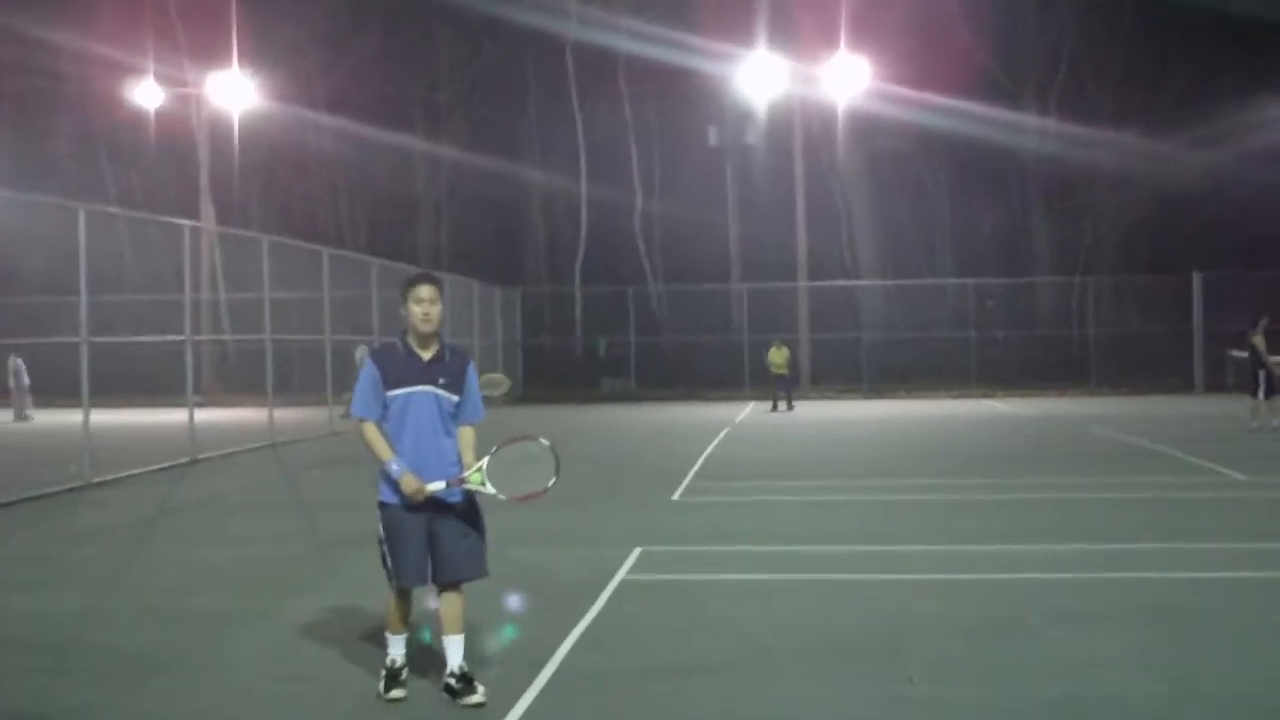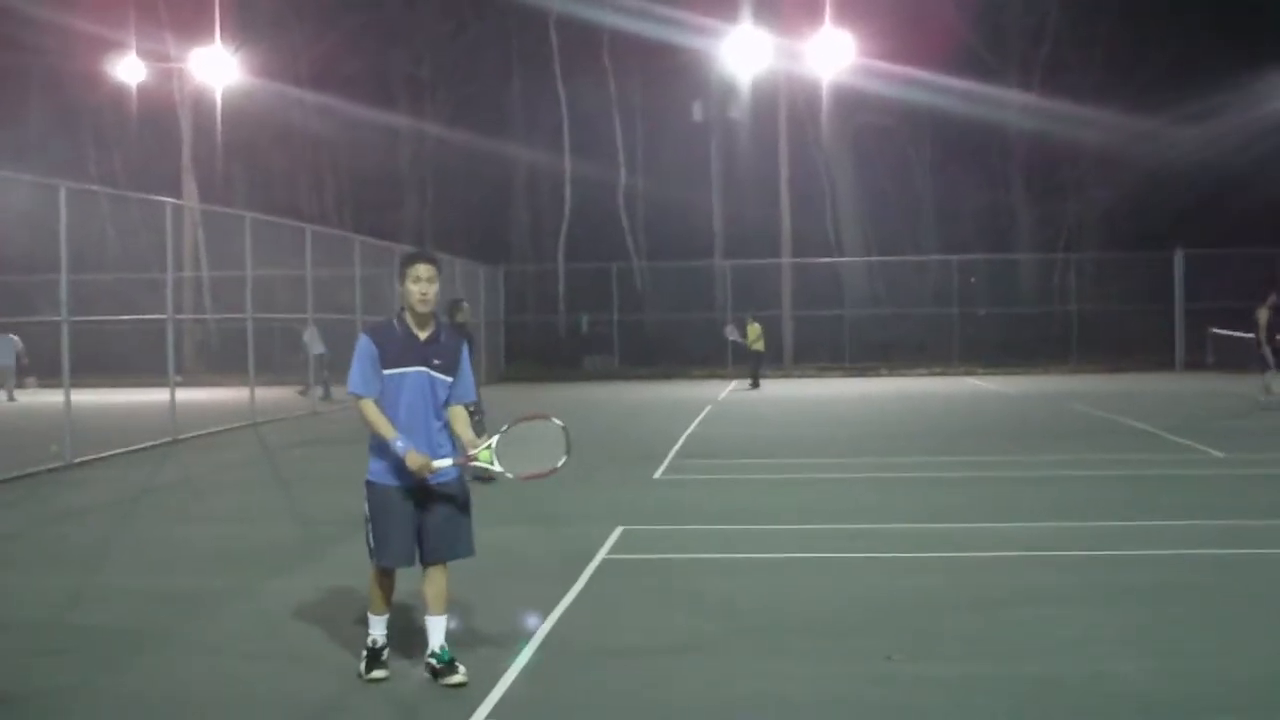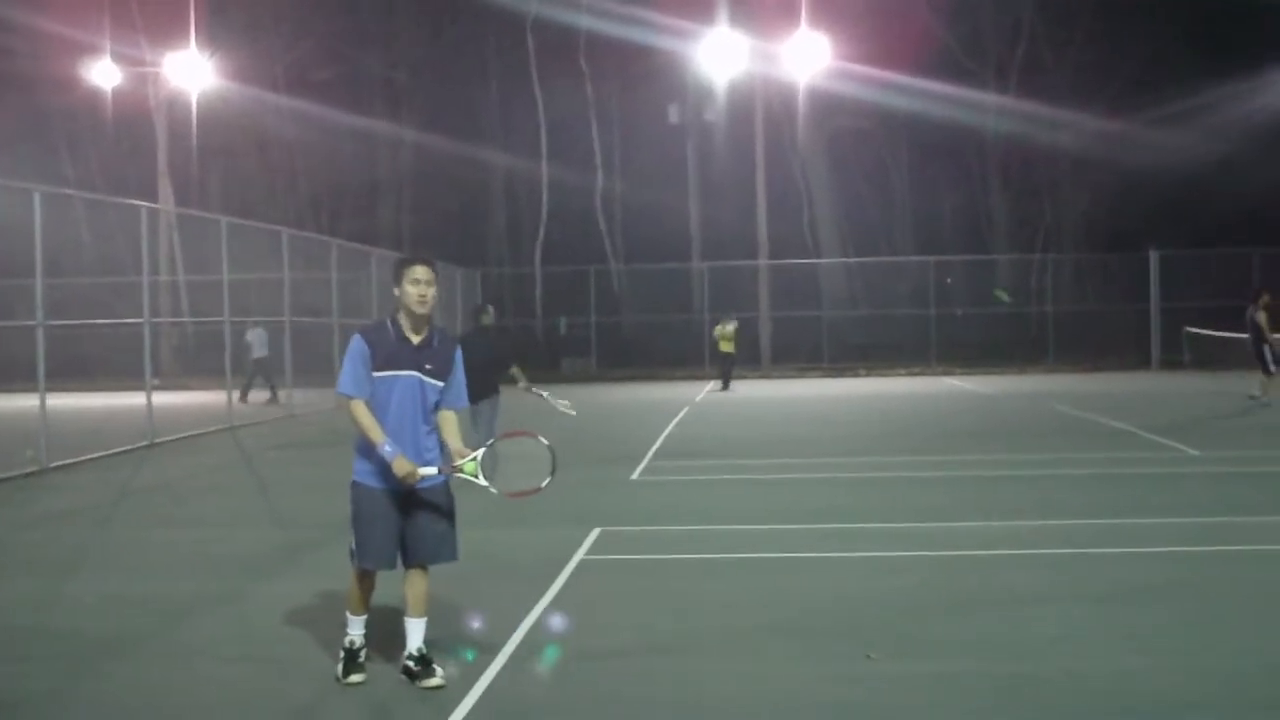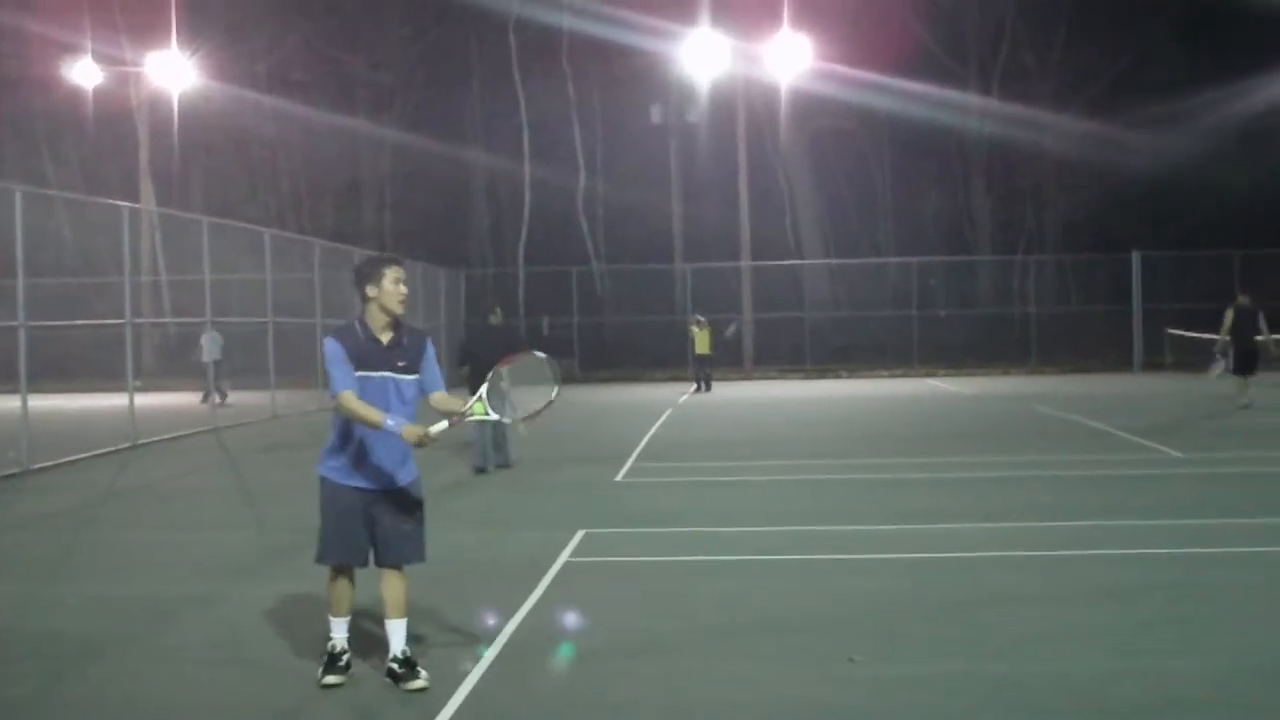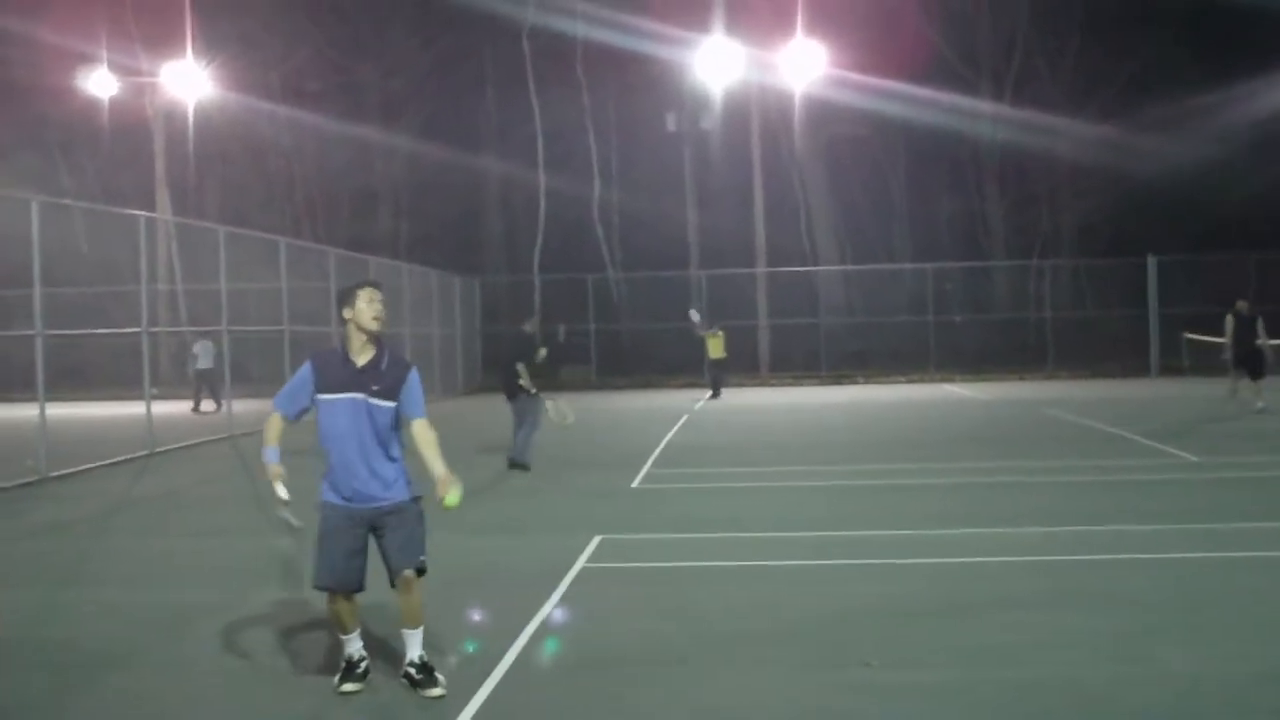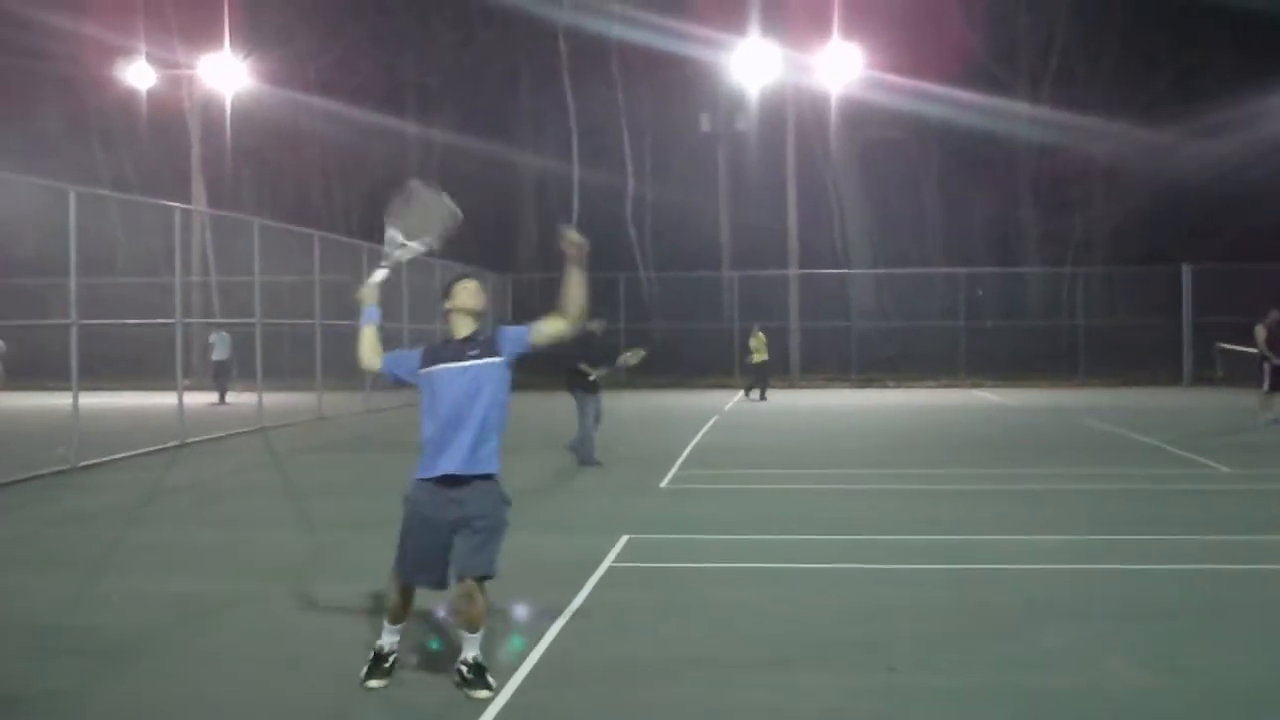
dt=0.7s
person 1, frame 1
left shoulder: (460, 364)
right shoulder: (380, 362)
left elbow: (465, 424)
right elbow: (367, 424)
left wrist: (470, 464)
right wrist: (399, 471)
left hip: (453, 493)
right hip: (401, 494)
left knee: (453, 580)
right knee: (402, 582)
left ankle: (455, 670)
right ankle: (395, 661)
person 1, frame 2
left shoulder: (454, 344)
right shoulder: (375, 339)
left elbow: (455, 404)
right elbow: (365, 402)
left wrist: (469, 439)
right wrist: (403, 448)
left hip: (442, 474)
right hip: (389, 473)
left knee: (437, 559)
right knee: (385, 562)
left ankle: (437, 649)
right ankle: (376, 641)
person 1, frame 3
left shoulder: (447, 348)
right shoulder: (368, 341)
left elbow: (446, 409)
right elbow: (356, 403)
left wrist: (456, 447)
right wrist: (391, 454)
left hip: (428, 476)
right hip: (375, 476)
left knee: (419, 563)
right knee: (367, 565)
left ankle: (415, 652)
right ankle: (354, 642)
person 1, frame 4
left shoulder: (418, 343)
right shoulder: (339, 342)
left elbow: (436, 395)
right elbow: (348, 403)
left wrist: (464, 407)
right wrist: (398, 425)
left hip: (397, 477)
right hip: (345, 475)
left knee: (394, 564)
right knee: (341, 565)
left ankle: (398, 655)
right ankle: (338, 647)
person 1, frame 5
left shoulder: (401, 372)
right shoulder: (318, 369)
left elbow: (419, 427)
right elbow: (278, 414)
left wrist: (440, 472)
right wrist: (271, 456)
left hip: (395, 497)
right hip: (341, 501)
left knee: (408, 576)
right knee: (337, 588)
left ankle: (415, 660)
right ankle: (355, 656)
person 1, frame 6
left shoulder: (504, 343)
right shoulder: (426, 357)
left elbow: (569, 322)
right elbow: (371, 361)
left wrist: (575, 264)
right wrist: (371, 308)
left hip: (482, 487)
right hip: (433, 486)
left knee: (471, 583)
right knee: (405, 580)
left ankle: (470, 661)
right ankle: (387, 647)
